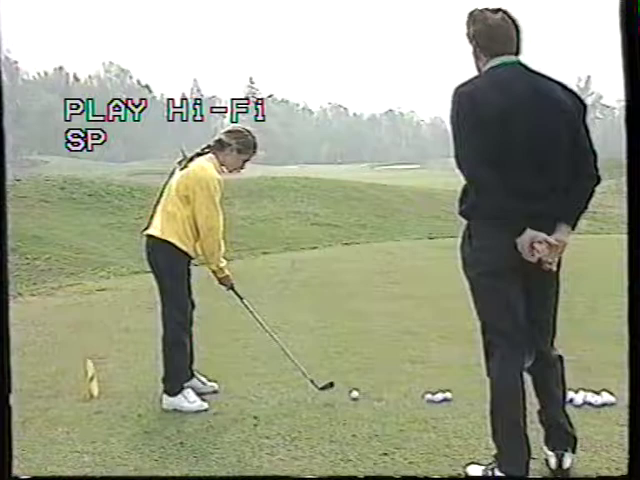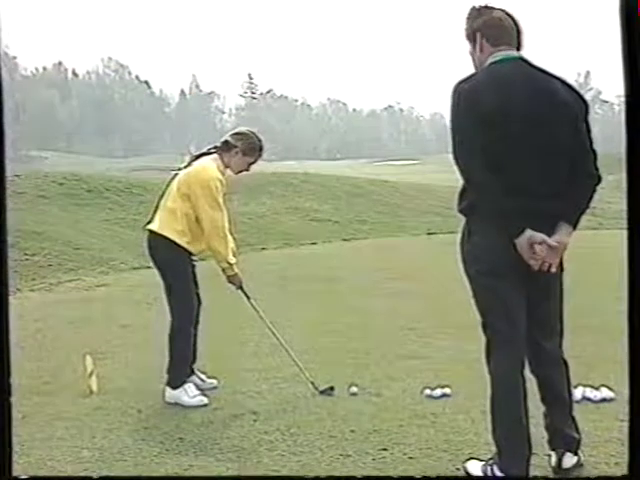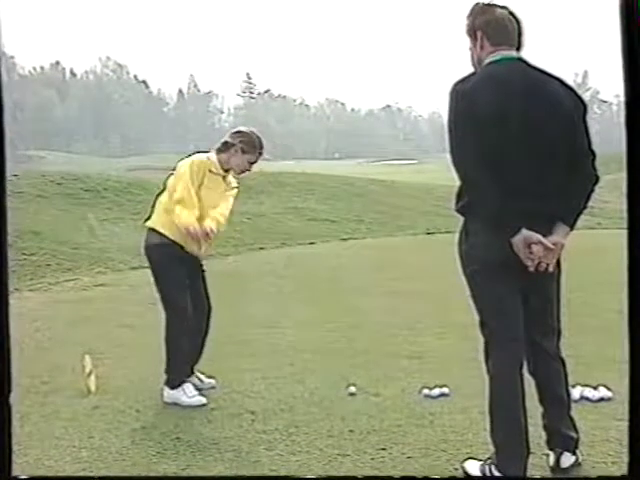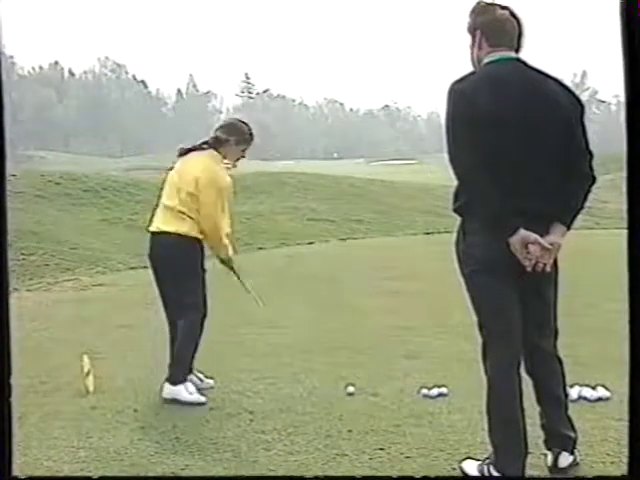
dt=1s
person 1, frame 1
left shoulder: (471, 96)
right shoulder: (562, 96)
left elbow: (476, 171)
right elbow: (587, 170)
left wrist: (519, 232)
right wrist: (561, 227)
left hip: (493, 238)
right hip: (546, 237)
left knee: (505, 350)
right knee: (541, 342)
person 1, frame 2
left shoulder: (472, 91)
right shoulder: (563, 92)
left elbow: (475, 171)
right elbow: (586, 170)
left wrist: (518, 232)
right wrist: (562, 227)
left hip: (493, 236)
right hip: (547, 236)
left knee: (506, 349)
right knee: (546, 343)
person 1, frame 3
left shoulder: (469, 91)
right shoulder: (561, 91)
left elbow: (472, 172)
right elbow: (584, 169)
left wrist: (512, 232)
right wrist: (559, 228)
left hip: (490, 236)
right hip: (545, 235)
left knee: (505, 349)
right knee: (545, 343)
person 1, frame 4
left shoulder: (467, 91)
right shoulder: (558, 93)
left elbow: (470, 173)
right elbow: (581, 170)
left wrist: (510, 231)
right wrist: (556, 228)
left hip: (487, 236)
right hip: (542, 235)
left knee: (502, 349)
right knee: (542, 343)
person 2, frame 1
left shoulder: (199, 167)
right shoulder: (206, 175)
left elbow: (209, 225)
right elbow: (209, 228)
left wrist: (218, 263)
right wrist: (220, 268)
left hip: (170, 246)
right hip: (169, 248)
left knee: (184, 314)
right knee: (177, 318)
left ankle: (185, 376)
right ankle: (173, 392)
person 2, frame 2
left shoulder: (211, 169)
right shoulder: (207, 174)
left elbow: (219, 223)
right elbow: (214, 228)
left wrist: (231, 259)
right wrist: (230, 267)
left hip: (177, 243)
right hip: (169, 243)
left knee: (191, 307)
right knee: (184, 312)
left ankle: (186, 371)
right ankle: (175, 386)
person 2, frame 3
left shoulder: (229, 185)
right shoulder: (195, 163)
left elbow: (221, 212)
right elbow: (180, 201)
left wrist: (207, 229)
right wrist: (186, 225)
left hip: (190, 250)
right hip: (163, 242)
left knee: (201, 312)
right knee: (180, 312)
left ankle: (186, 372)
right ankle: (174, 385)
person 2, frame 4
left shoulder: (191, 156)
right shoulder: (218, 175)
right elbow: (213, 221)
left wrist: (225, 240)
right wrist: (224, 250)
left hip: (159, 240)
right hip: (185, 244)
left knee: (177, 310)
right knee: (192, 310)
left ankle: (182, 372)
right ankle: (176, 381)
